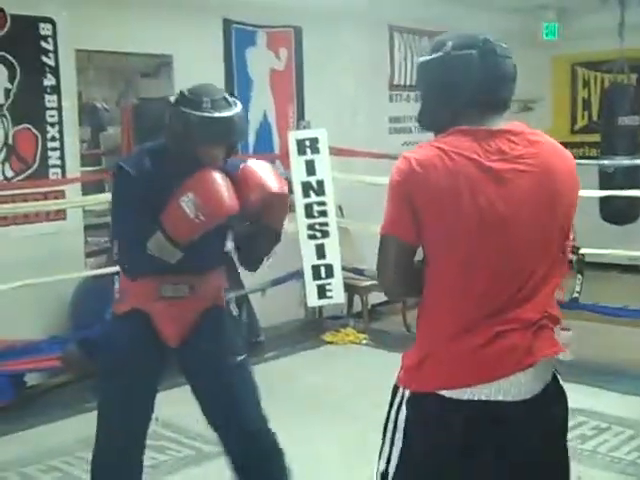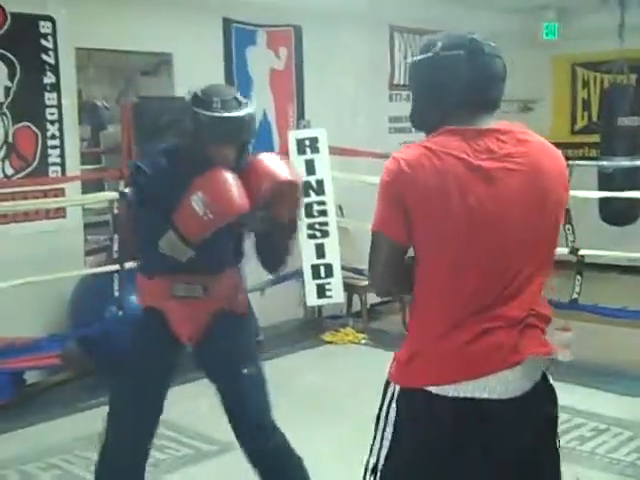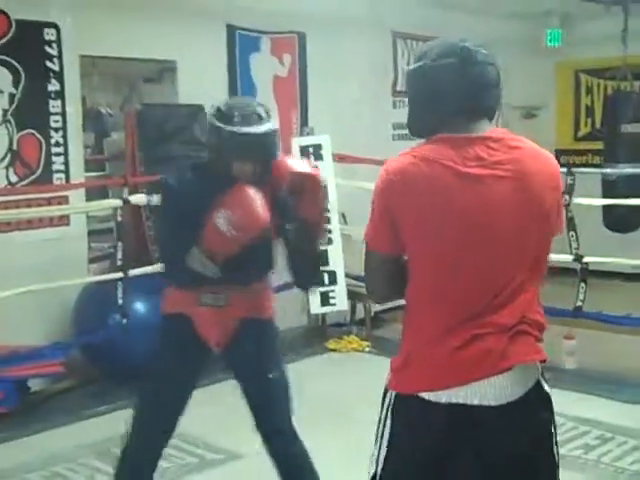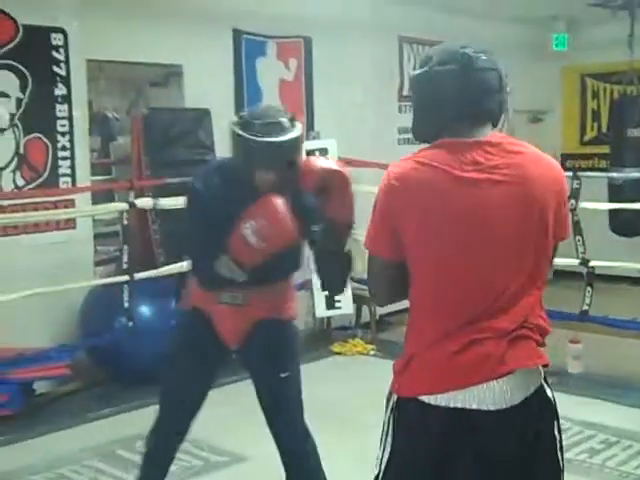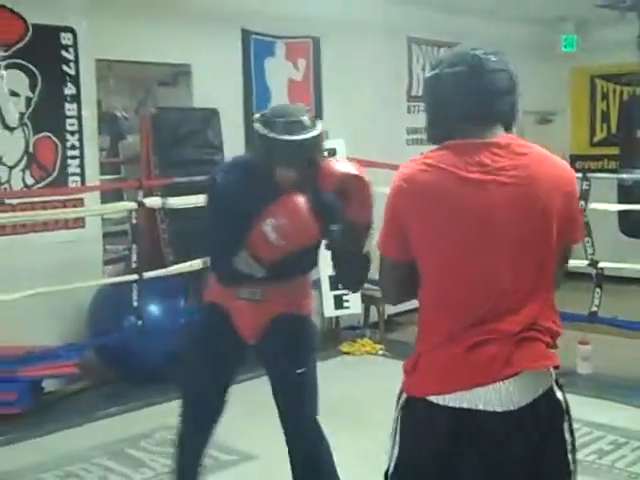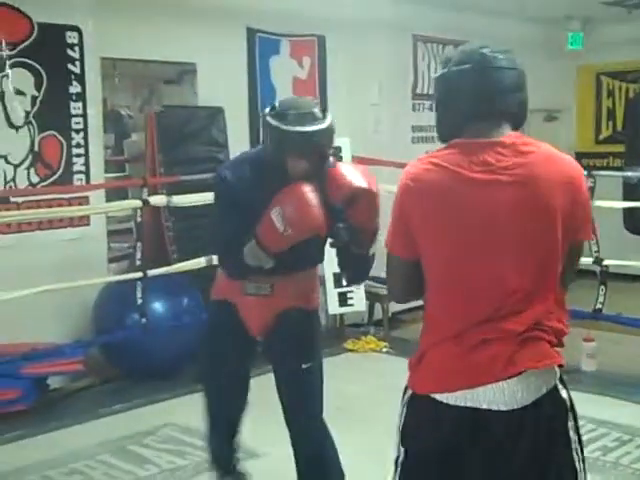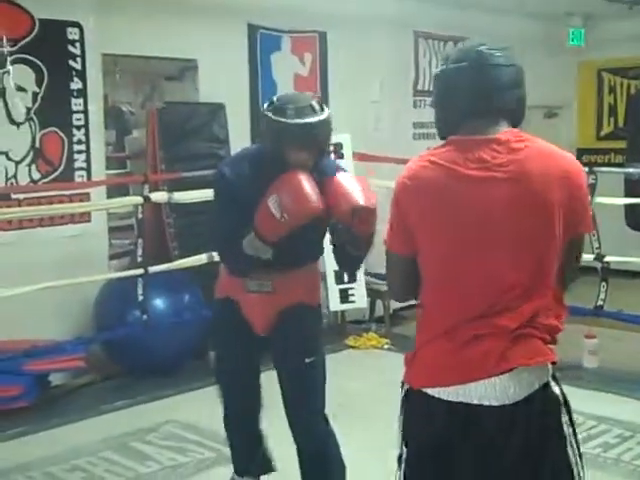
dt=0.1s
person 1, frame 1
left shoulder: (421, 168)
right shoulder: (559, 161)
left elbow: (393, 283)
right elbow: (542, 262)
left hip: (443, 385)
right hip: (532, 379)
person 1, frame 2
left shoulder: (411, 167)
right shoulder: (549, 161)
left elbow: (384, 282)
right elbow: (528, 260)
left hip: (433, 383)
right hip: (522, 376)
person 1, frame 3
left shoulder: (402, 175)
right shoulder: (542, 168)
left elbow: (380, 287)
right elbow: (530, 268)
left hip: (428, 388)
right hip: (517, 383)
person 1, frame 4
left shoulder: (404, 180)
right shoulder: (546, 172)
left elbow: (383, 291)
right elbow: (533, 273)
left hip: (430, 392)
right hip: (518, 387)
person 1, frame 5
left shoulder: (413, 181)
right shoulder: (555, 175)
left elbow: (393, 290)
right elbow: (551, 275)
left hip: (437, 391)
right hip: (527, 389)
person 1, frame 6
left shoulder: (420, 180)
right shoulder: (563, 173)
left elbow: (400, 289)
right elbow: (564, 275)
left hip: (441, 389)
right hip: (531, 388)
person 1, frame 7
left shoulder: (416, 178)
right shoulder: (561, 170)
left elbow: (400, 287)
right elbow: (565, 276)
left hip: (436, 384)
right hip: (524, 384)
person 2, frame 1
left shoulder: (236, 176)
right shoulder: (137, 173)
left elbow: (250, 259)
right elbow: (133, 264)
left wrist: (268, 225)
right wrist: (178, 228)
left hip: (206, 304)
right hip: (143, 308)
left knee: (245, 423)
right knee: (119, 429)
person 2, frame 2
left shoulder: (250, 175)
right shoulder: (153, 172)
left elbow: (272, 263)
right elbow: (150, 263)
left wrist: (282, 221)
right wrist: (189, 227)
left hip: (223, 305)
right hip: (161, 305)
left knee: (257, 426)
right knee: (129, 425)
person 2, frame 3
left shoulder: (282, 190)
right shoulder: (182, 185)
left elbow: (304, 278)
right elbow: (178, 274)
left wrist: (309, 224)
right wrist: (216, 245)
left hip: (250, 313)
right hip: (188, 311)
left knee: (277, 426)
right knee: (152, 423)
person 2, frame 4
left shoulder: (307, 192)
right shoulder: (208, 187)
left elbow: (334, 283)
right elbow: (206, 275)
left wrist: (337, 225)
right wrist: (242, 253)
left hip: (269, 312)
right hip: (208, 309)
left knee: (288, 427)
right knee: (173, 413)
person 2, frame 5
left shoulder: (325, 190)
right shoulder: (227, 182)
left elbow: (351, 279)
right elbow: (226, 271)
left wrist: (355, 225)
right wrist: (263, 248)
left hip: (287, 308)
right hip: (227, 303)
left knee: (300, 421)
right knee: (199, 402)
person 2, frame 6
left shoulder: (333, 185)
right shoulder: (235, 177)
left elbow: (355, 273)
right elbow: (232, 265)
left wrist: (361, 230)
right wrist: (271, 239)
left hip: (294, 303)
right hip: (234, 300)
left knee: (306, 419)
right knee: (221, 398)
person 2, frame 7
left shoulder: (331, 177)
right shoulder: (235, 173)
left elbow: (349, 262)
right elbow: (233, 260)
left wrist: (358, 232)
right wrist: (269, 227)
left hip: (297, 300)
right hip: (239, 298)
left knee: (307, 413)
right knee: (238, 397)
